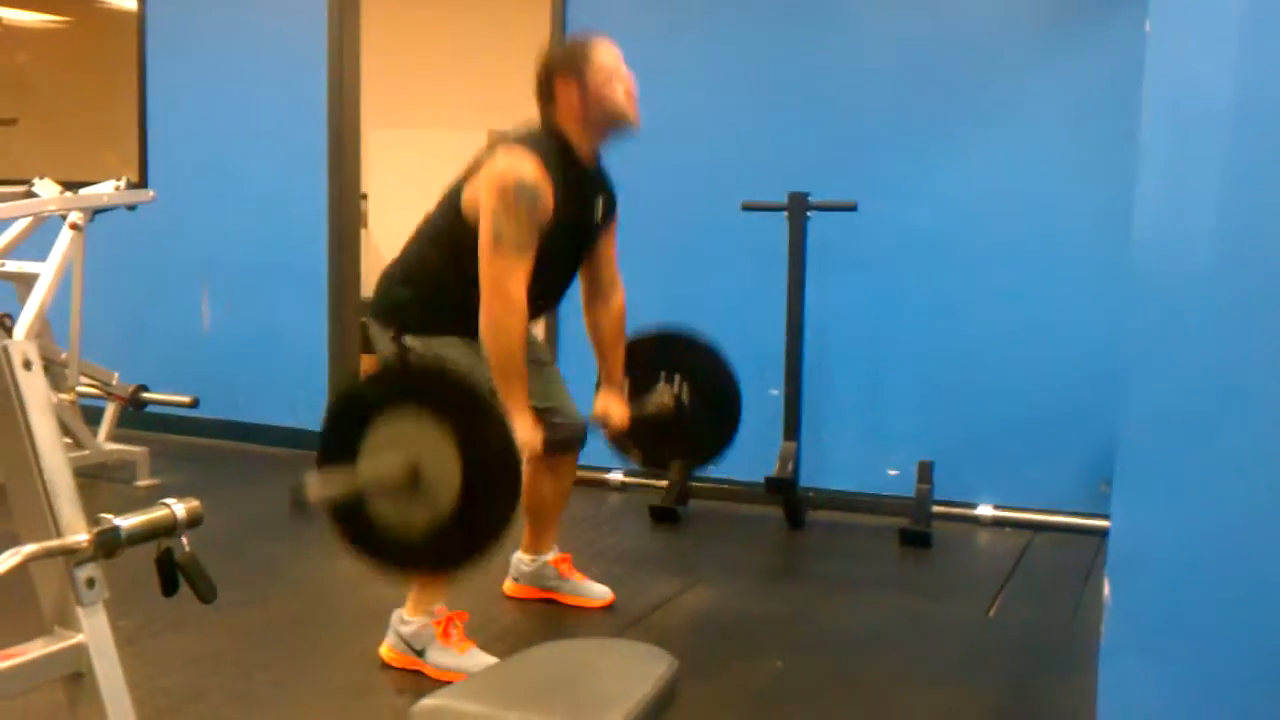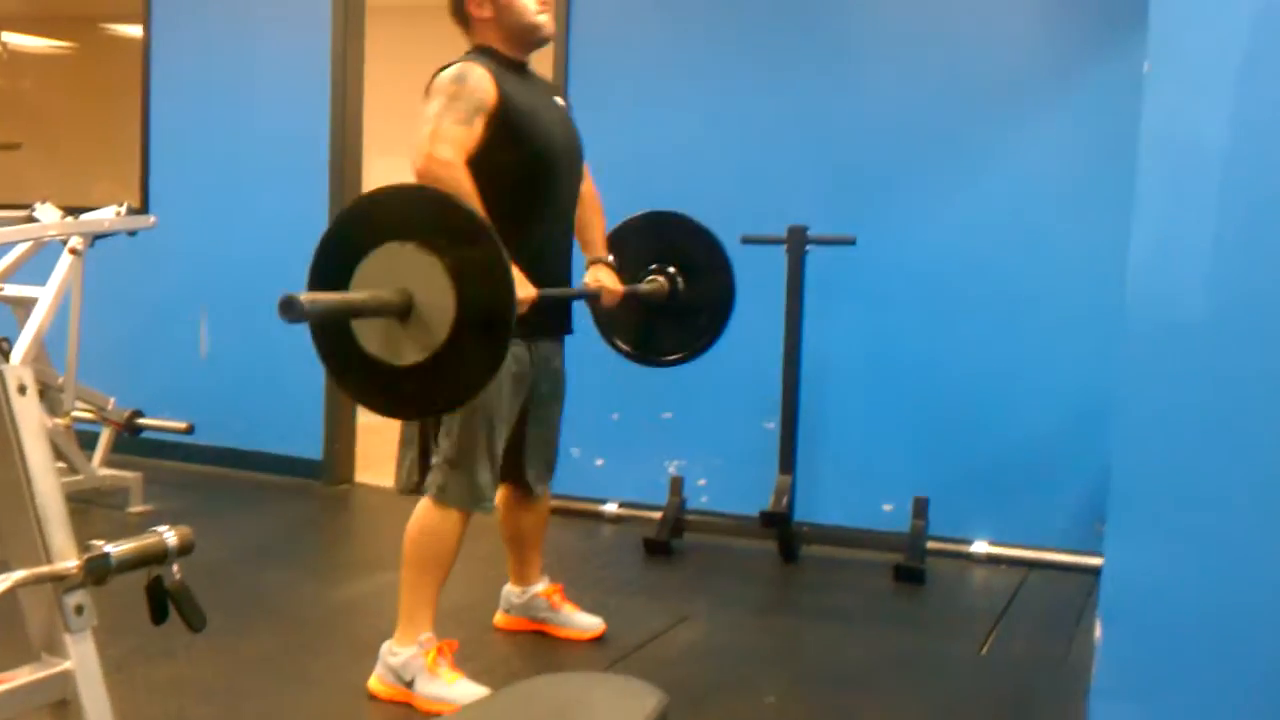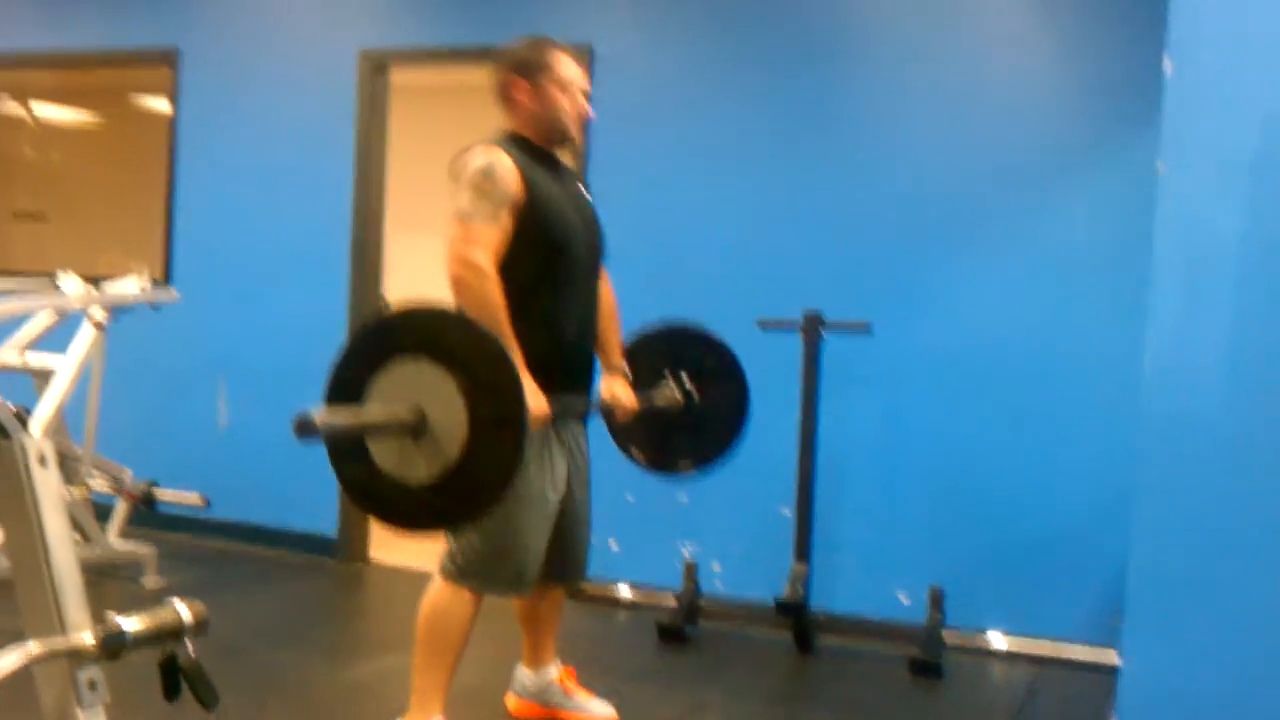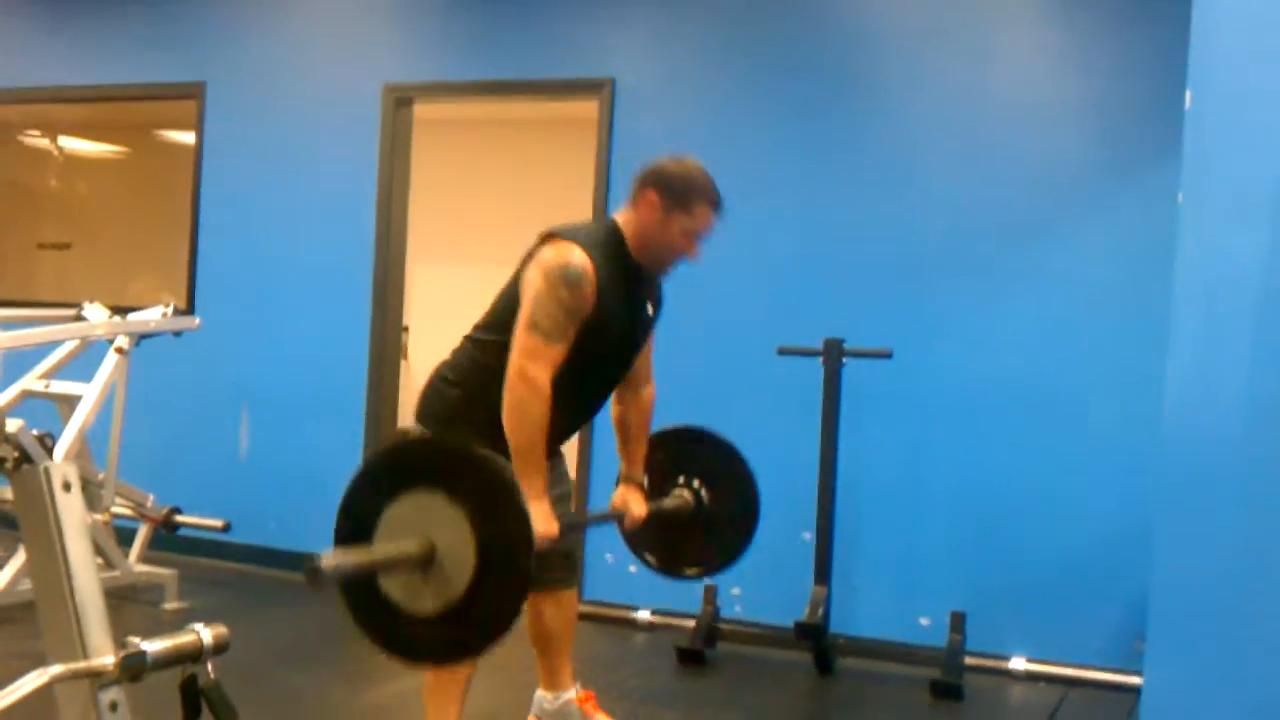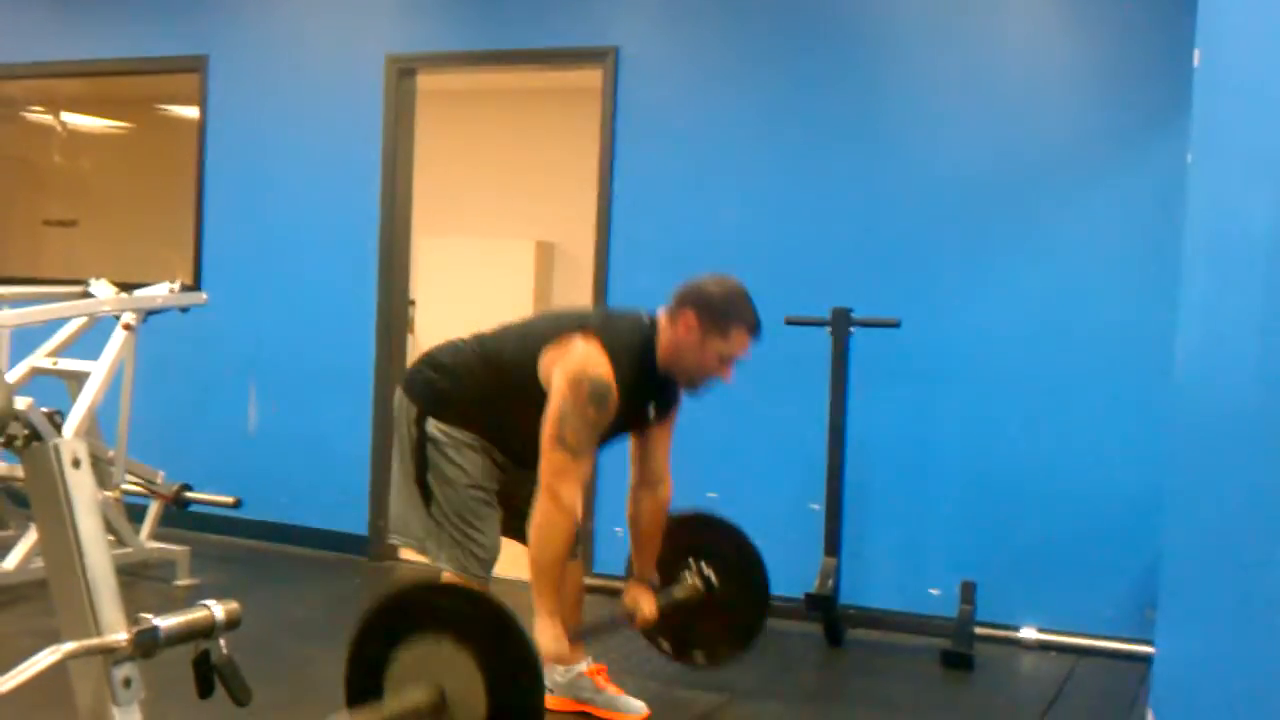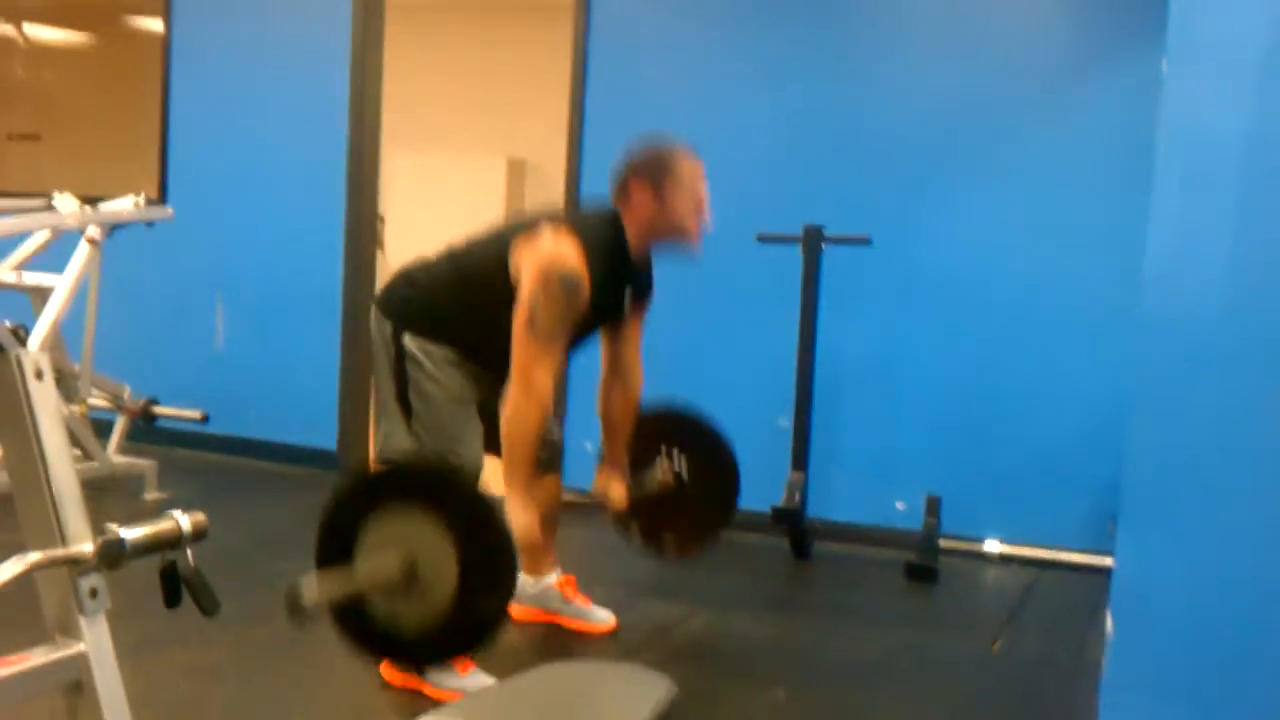
dt=0.4s
person 1, frame 1
left shoulder: (596, 184)
right shoulder: (525, 175)
left elbow: (604, 290)
right elbow: (501, 296)
left wrist: (613, 387)
right wrist: (513, 413)
left hip: (492, 329)
right hip: (423, 325)
left knee: (561, 434)
left ankle: (536, 565)
right ankle: (415, 626)
person 1, frame 2
left shoulder: (542, 89)
right shoulder: (470, 79)
left elbow: (576, 179)
right elbow: (436, 161)
left wrist: (599, 260)
left hip: (542, 311)
left knee: (532, 469)
right knee: (458, 479)
left ankle: (527, 594)
right ankle: (406, 655)
person 1, frame 3
left shoulder: (567, 181)
right shoulder: (493, 167)
left elbow: (595, 282)
right elbow: (470, 267)
left wrist: (616, 373)
right wrist: (516, 381)
left hip: (562, 406)
left knee: (558, 560)
right knee: (478, 565)
person 1, frame 4
left shoulder: (646, 284)
right shoulder: (573, 264)
left elbow: (635, 388)
right elbow: (527, 375)
left wrist: (632, 481)
right wrist: (531, 498)
left hip: (531, 427)
right hip: (464, 428)
left knee: (556, 567)
person 1, frame 5
left shoulder: (663, 380)
right shoulder: (597, 367)
left elbow: (652, 487)
right elbow: (557, 495)
left wrist: (644, 582)
right wrist: (545, 619)
left hip: (503, 421)
right hip: (443, 413)
left knee: (566, 538)
right knee: (469, 559)
left ankle: (571, 676)
person 1, frame 6
left shoulder: (635, 272)
right shoulder: (567, 257)
left elbow: (622, 376)
right elbow: (530, 383)
left wrist: (615, 467)
right wrist: (516, 499)
left hip: (484, 342)
right hip: (419, 332)
left knee: (546, 457)
right knee: (451, 473)
left ankle: (540, 588)
